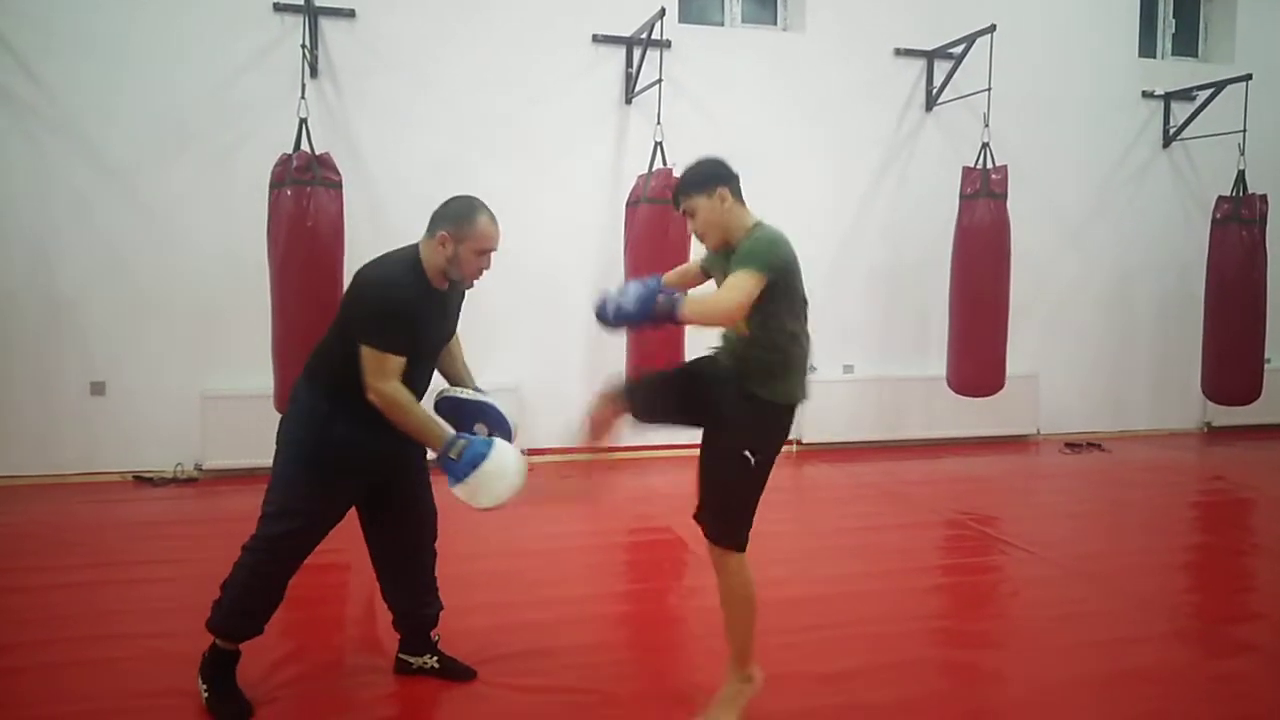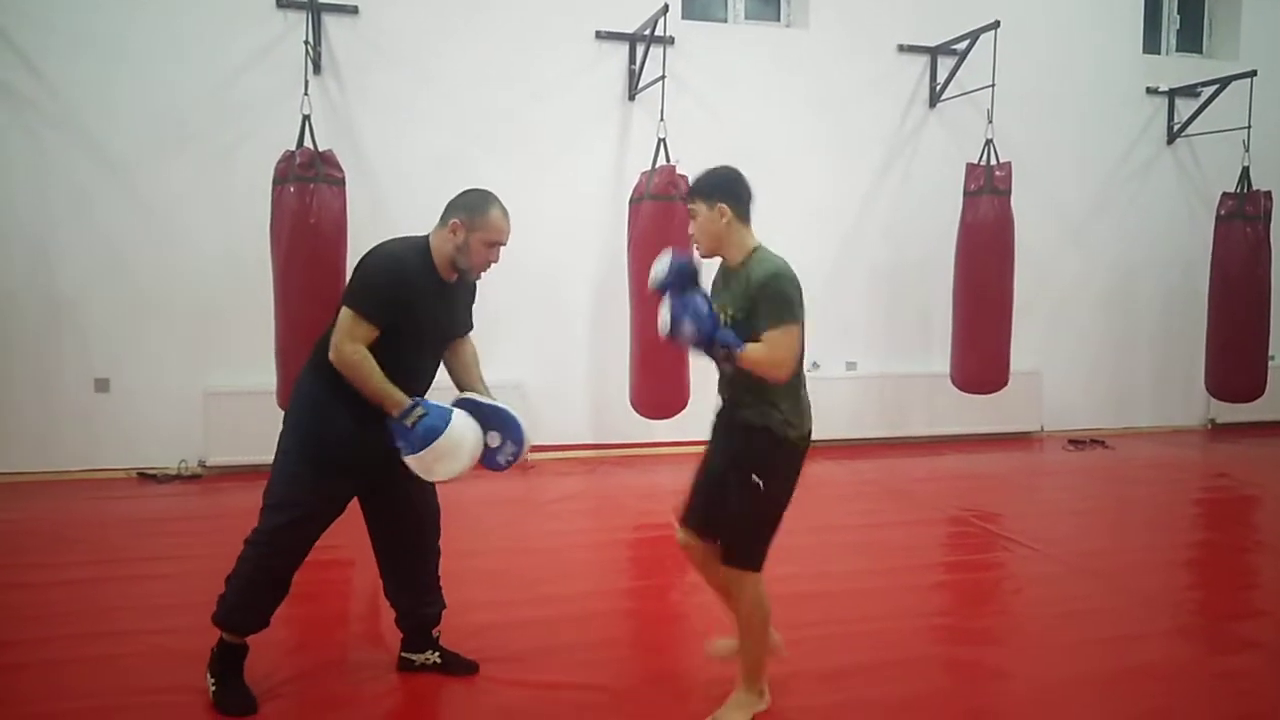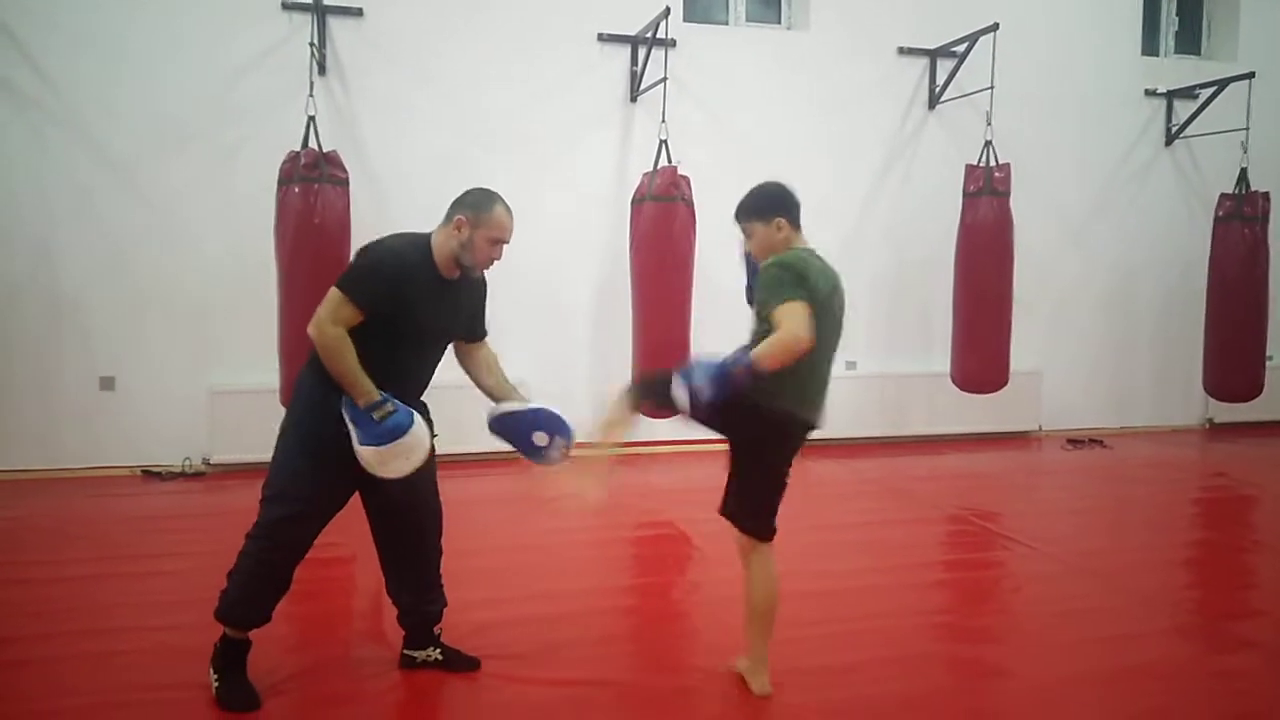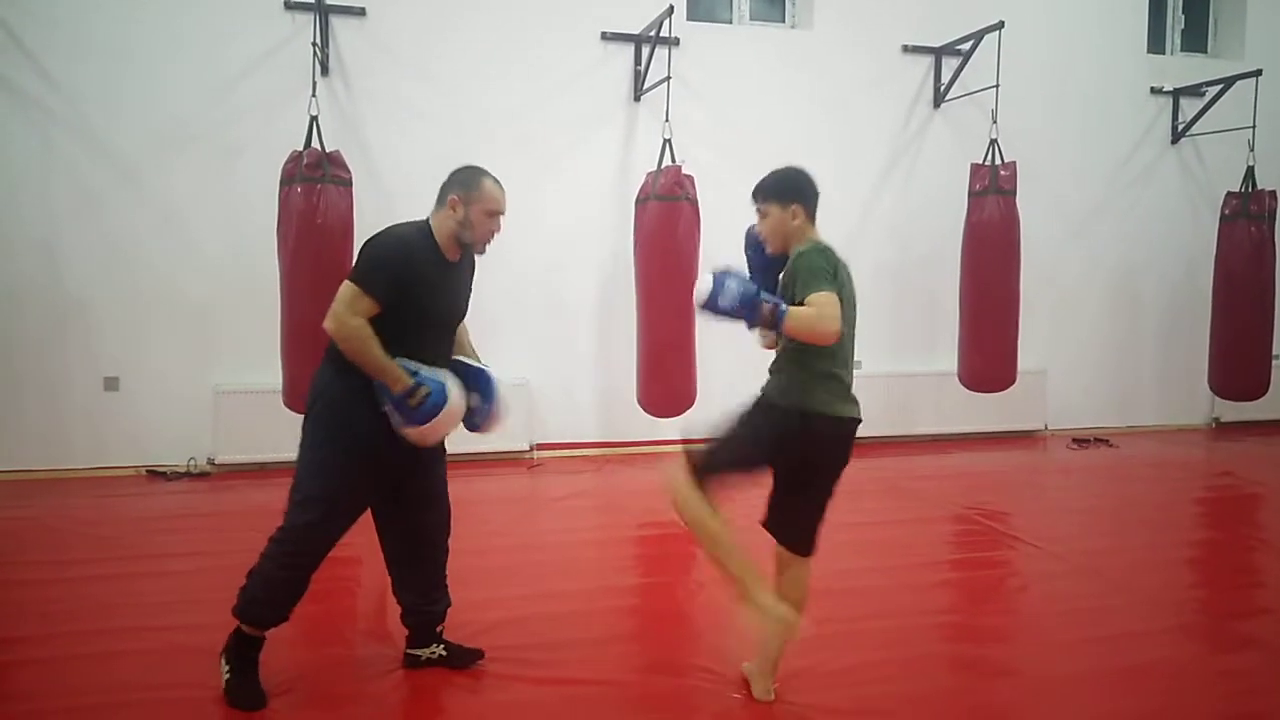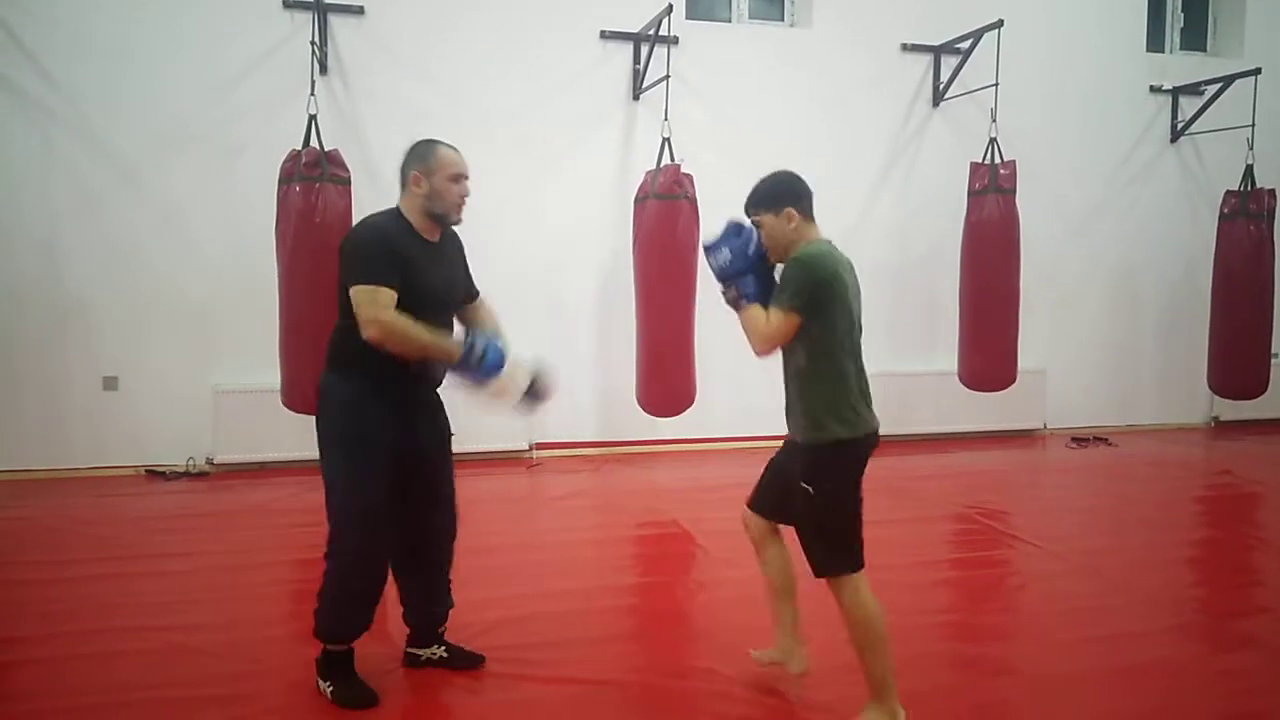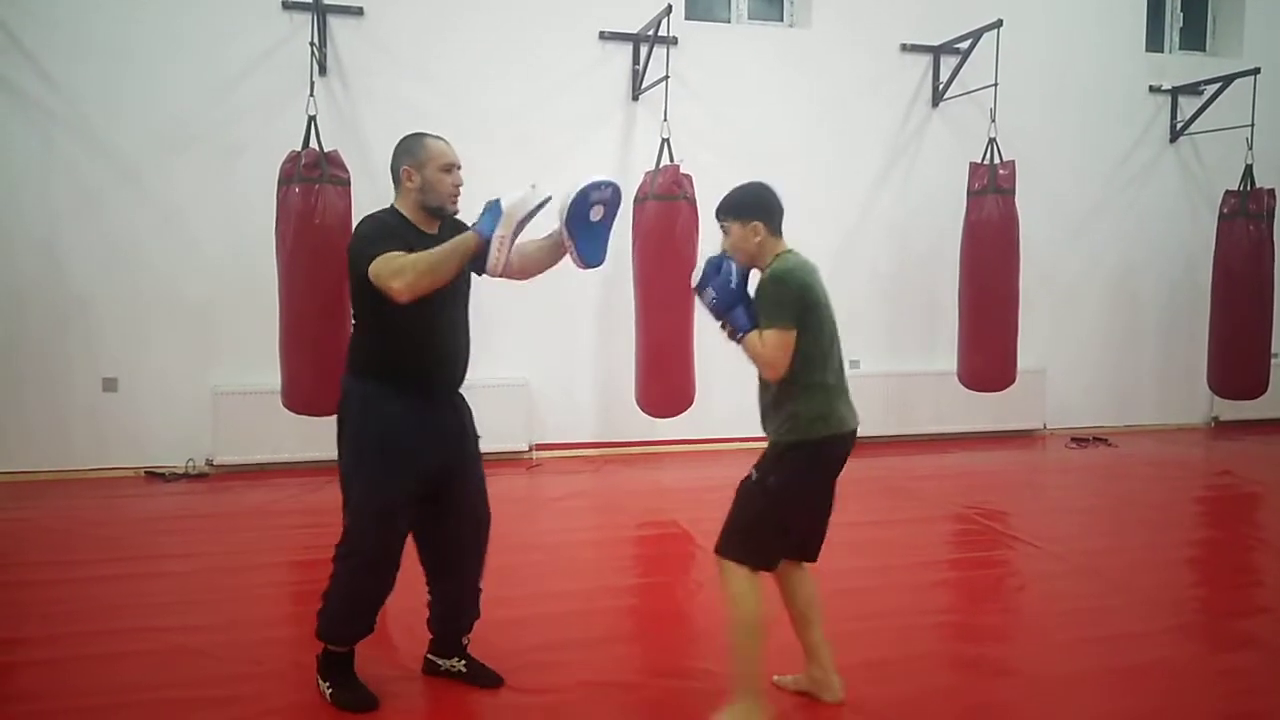
dt=0.3s
person 1, frame 1
left shoulder: (451, 284)
right shoulder: (386, 284)
right elbow: (382, 386)
left wrist: (470, 394)
right wrist: (446, 442)
left hip: (390, 429)
right hip: (326, 425)
left knee: (412, 532)
right knee: (282, 541)
left ankle: (417, 646)
right ankle: (219, 661)
person 1, frame 2
left shoulder: (462, 280)
right shoulder: (391, 266)
left elbow: (456, 340)
right elbow: (344, 350)
left wrist: (481, 402)
right wrist: (405, 408)
left hip: (393, 420)
right hip: (329, 416)
left knee: (415, 528)
right knee: (284, 533)
left ankle: (419, 642)
right ankle: (227, 655)
person 1, frame 3
left shoulder: (469, 283)
right shoulder: (389, 260)
left elbow: (473, 348)
right elbow: (324, 328)
left wrist: (514, 403)
right wrist: (367, 399)
left hip: (398, 417)
right hip: (331, 409)
left knee: (418, 525)
right knee: (284, 529)
left ankle: (421, 640)
right ankle: (230, 651)
person 1, frame 4
left shoulder: (463, 260)
right shoulder: (394, 250)
right elbow: (340, 323)
left wrist: (471, 367)
right wrist: (398, 382)
right hip: (349, 406)
left knee: (425, 523)
right knee: (311, 526)
left ankle: (424, 637)
right ankle: (243, 647)
person 1, frame 5
left shoulder: (448, 244)
right shoulder: (374, 238)
left elbow: (474, 309)
right elbow: (375, 325)
left wrist: (501, 355)
right wrist: (460, 354)
left hip: (417, 405)
right hip: (359, 405)
left knee: (432, 525)
right knee: (362, 534)
left ankle: (424, 639)
right ankle: (334, 657)
person 1, frame 6
left shoulder: (454, 231)
right shoulder: (377, 232)
left elbow: (520, 264)
right elbow: (403, 282)
left wrist: (571, 234)
right wrist: (479, 236)
left hip: (444, 408)
right hip: (382, 411)
left knee: (464, 532)
right knee: (373, 540)
left ankle: (446, 649)
right ankle: (335, 661)
person 2, frame 1
left shoulder: (764, 244)
right shoulder: (730, 246)
left elbow: (731, 308)
right elbow: (680, 276)
left wrist: (655, 306)
right wrist: (640, 296)
left hip: (762, 398)
right hip: (727, 381)
left knee: (723, 544)
right knee: (610, 402)
person 2, frame 2
left shoulder: (771, 276)
right shoulder: (730, 270)
left elbow: (780, 365)
right elbow: (730, 330)
left wrist: (713, 335)
right wrist: (687, 295)
left hip: (773, 437)
right hip: (738, 421)
left knee: (741, 567)
right knee: (695, 541)
right ankle: (758, 636)
person 2, frame 3
left shoulder: (793, 268)
right shoulder: (822, 276)
left elbow: (793, 339)
left wrist: (730, 372)
left hip: (753, 406)
right hip: (790, 420)
left knee: (644, 384)
right knee: (755, 542)
right ankle: (758, 667)
person 2, frame 4
left shoulder: (813, 259)
right shoulder: (809, 264)
left elbow: (826, 328)
right elbow: (772, 336)
left wrist: (756, 304)
right wrist: (759, 279)
left hip: (792, 413)
right hip: (833, 424)
left knee: (687, 488)
right knee: (793, 550)
left ankle: (770, 607)
right ankle: (764, 673)
person 2, frame 5
left shoulder: (808, 265)
right shoulder: (827, 260)
left elbow: (765, 339)
right elbow: (785, 326)
left wrist: (740, 283)
right wrist: (753, 282)
left hip: (832, 438)
right hip: (820, 430)
left knee: (842, 573)
right knee: (760, 518)
right ankle: (788, 646)
person 2, frame 6
left shoulder: (781, 278)
right shoulder: (793, 269)
left elbow: (773, 364)
left wrist: (731, 312)
right wrist: (733, 304)
left hip: (806, 440)
right hip: (820, 434)
left knee: (737, 561)
right knee: (789, 558)
right ankle: (822, 674)
